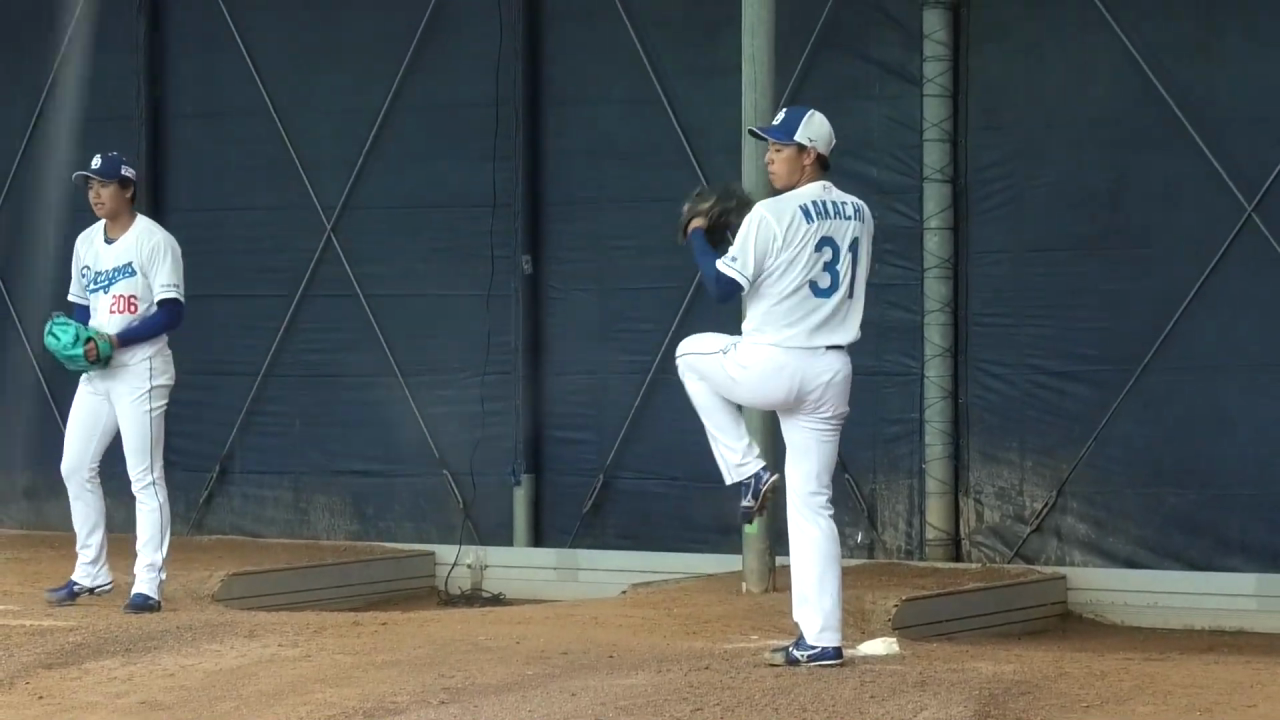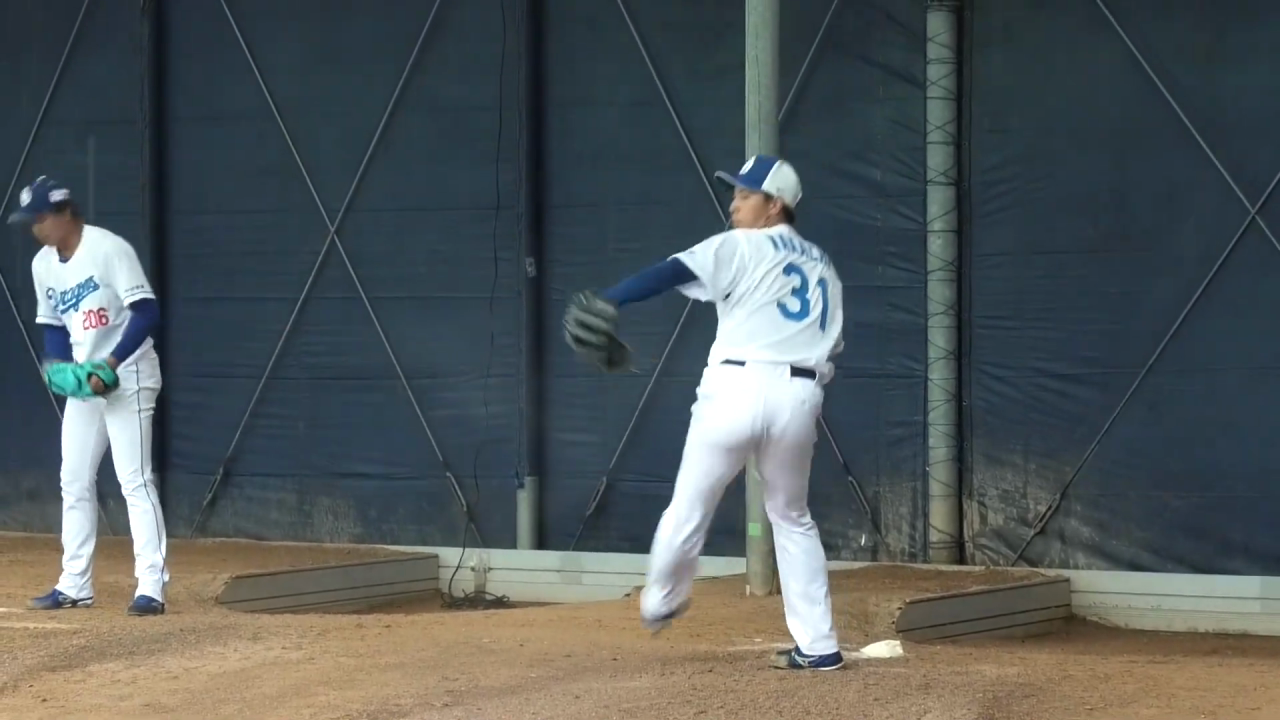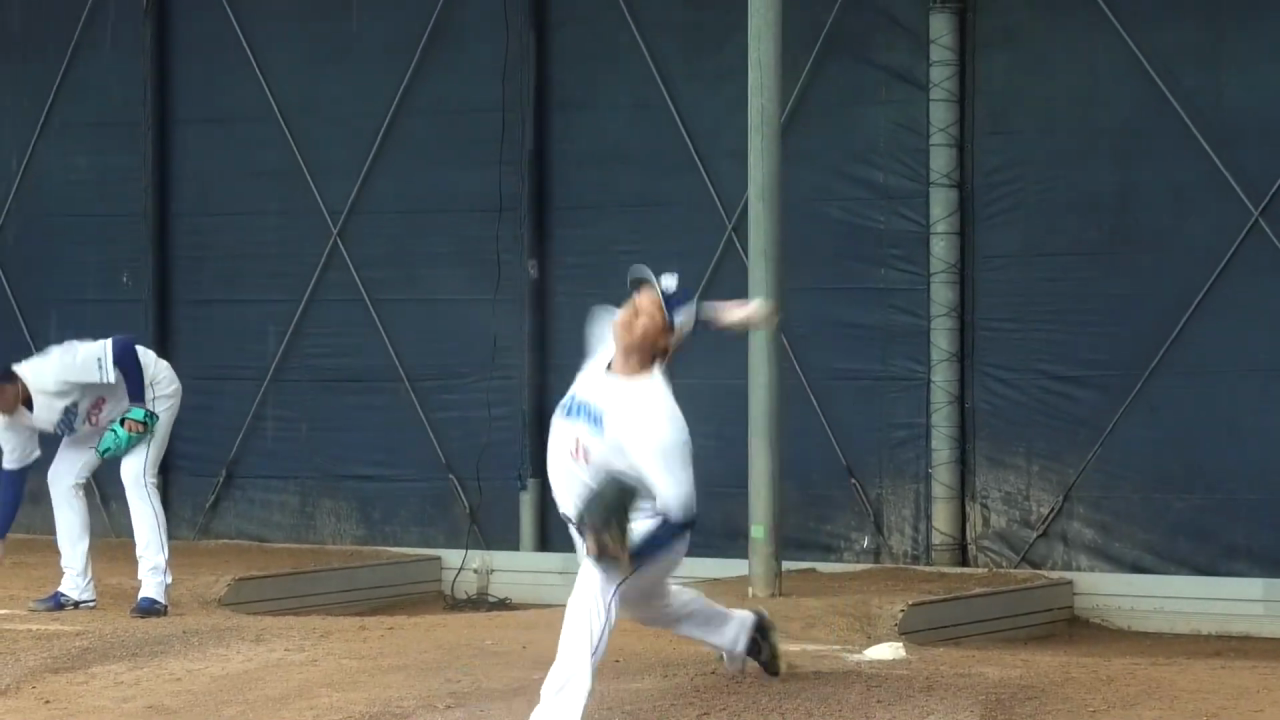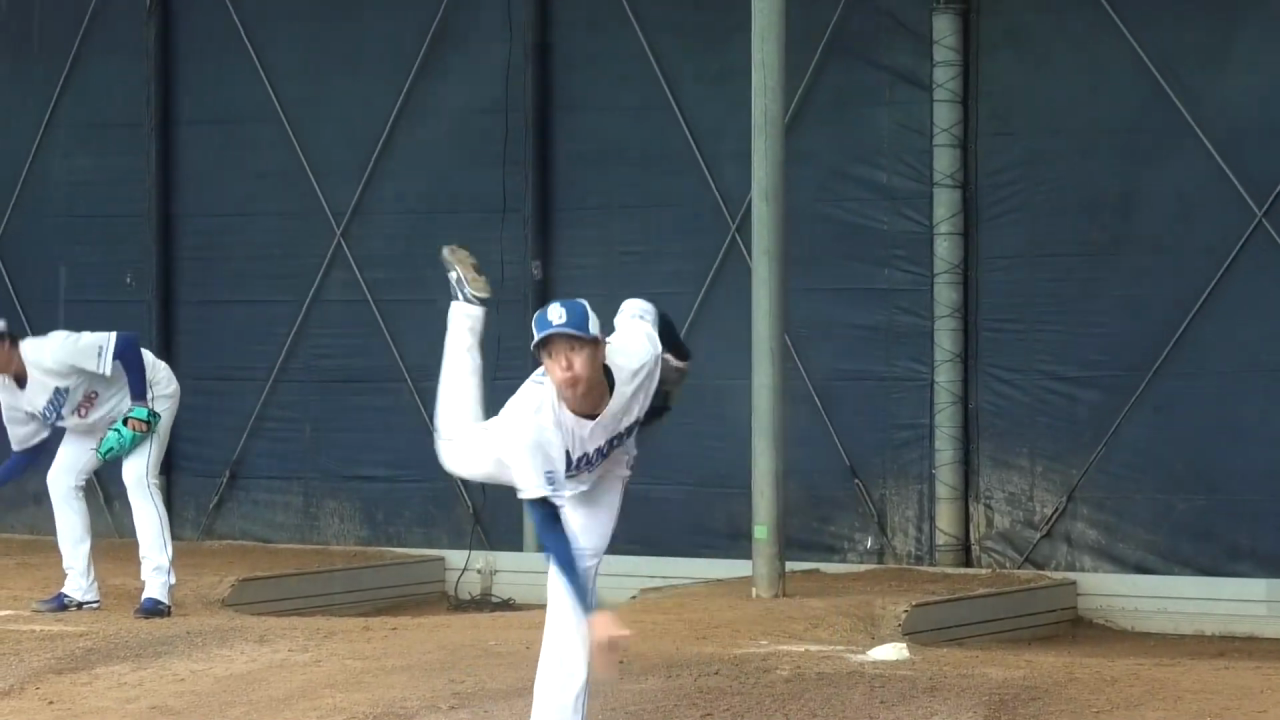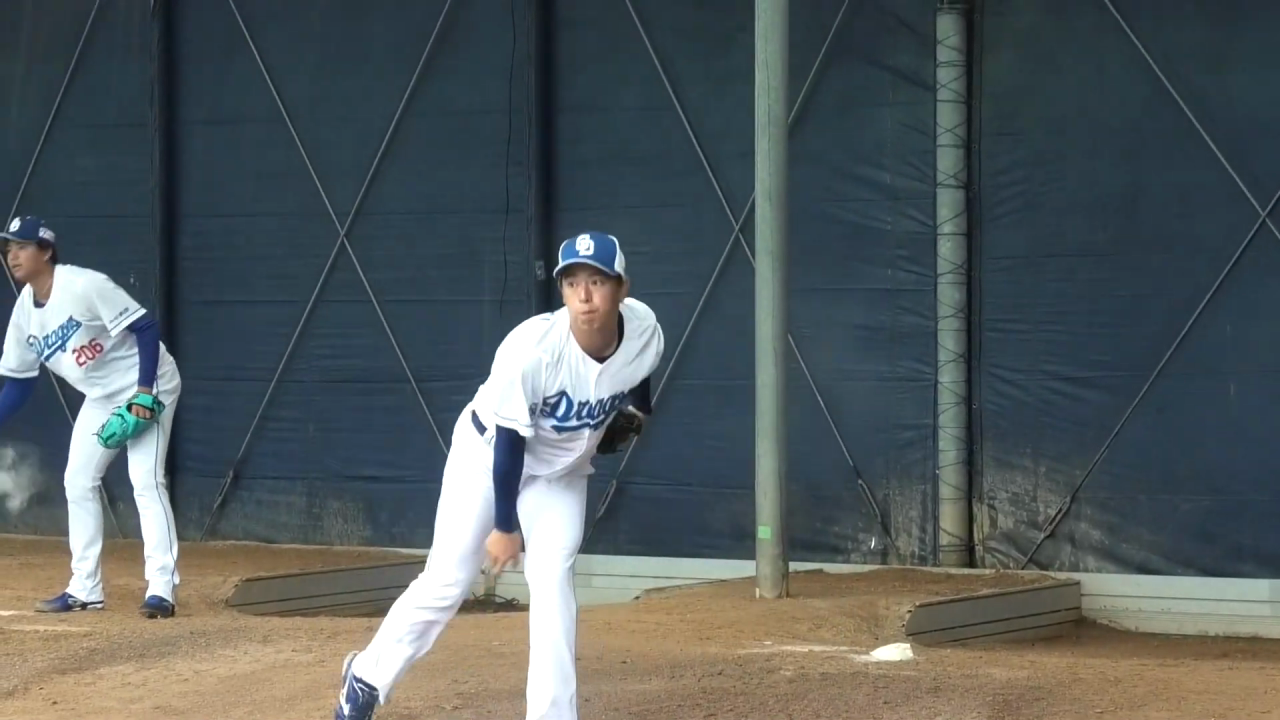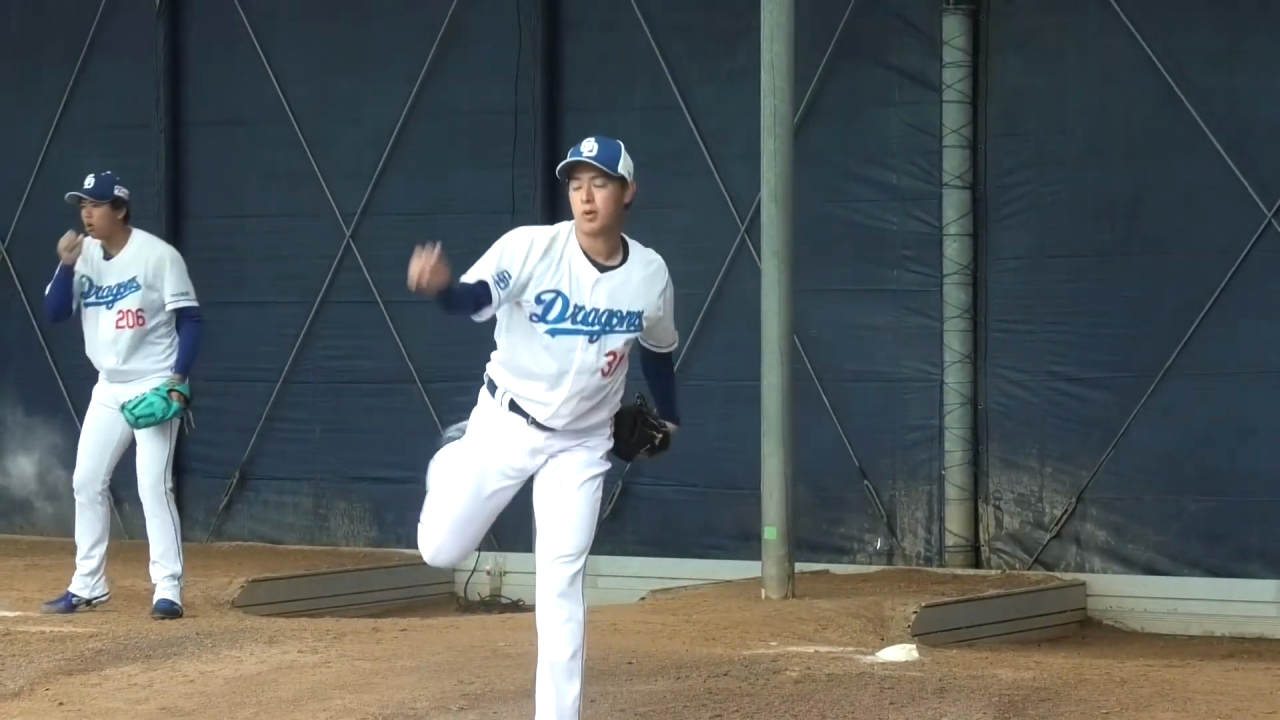
dt=0.4s
person 1, frame 1
left shoulder: (771, 213)
right shoulder: (859, 213)
left elbow: (724, 285)
left wrist: (697, 233)
left hip: (769, 365)
right hip: (830, 373)
left knee: (692, 353)
right knee: (811, 503)
left ankle: (747, 472)
right ankle: (821, 639)
person 1, frame 2
left shoulder: (738, 246)
right shoulder: (824, 267)
left elbow: (676, 272)
left wrist: (605, 299)
left hip: (736, 391)
right hip: (799, 398)
left knee: (689, 508)
right knee: (793, 520)
left ankle: (663, 600)
right ankle: (818, 645)
person 1, frame 3
left shoulder: (658, 421)
right shoulder: (609, 345)
left elbow: (679, 517)
left wrist: (627, 555)
left hip: (640, 534)
left knee: (596, 586)
right knee: (648, 602)
right ankle: (746, 633)
person 1, frame 4
left shoulder: (639, 355)
right shoulder: (532, 415)
left elbow: (641, 311)
right elbow: (548, 525)
left wrist: (677, 358)
right wrist: (592, 612)
left hip: (602, 470)
left knee: (571, 590)
right knee: (452, 447)
right ankle: (469, 299)
person 1, frame 5
left shoulder: (645, 331)
right shoulder: (530, 347)
right elbow: (509, 440)
left wrist: (636, 409)
right wrist: (504, 525)
left hip: (562, 469)
right hip: (492, 442)
left knee: (554, 590)
right knee: (445, 587)
right ankle: (366, 679)
person 1, frame 6
left shoulder: (651, 273)
right shoulder: (531, 247)
left elbow: (658, 351)
right elbow: (474, 300)
left wrist: (668, 417)
right wrist: (439, 284)
left hip: (583, 445)
right hip: (506, 425)
left knee: (561, 582)
right knee: (441, 550)
right ankle: (452, 461)
person 2, frame 1
left shoulder: (156, 241)
right shoulder: (85, 242)
left elbow: (171, 312)
right elbow: (81, 304)
left wrist: (115, 342)
left hip: (140, 374)
right hip: (95, 372)
left knee: (144, 479)
right knee: (75, 467)
left ankle: (148, 584)
right ankle: (91, 572)
person 2, frame 2
left shoulder: (109, 249)
right shoulder: (43, 264)
left elbow: (147, 313)
right elbow: (52, 325)
left wrist: (110, 363)
right wrist: (56, 363)
left hip: (127, 376)
right hip: (83, 380)
left knee: (134, 480)
right knee: (74, 482)
left ankle: (151, 587)
right ankle: (74, 585)
person 2, frame 3
left shoulder: (53, 373)
left elbow: (124, 346)
left wrist: (137, 407)
left hip: (150, 389)
left knee: (136, 478)
right knee: (62, 479)
left ankle: (154, 591)
right ankle: (76, 587)
person 2, frame 4
left shoulder: (51, 353)
left elbow: (126, 343)
right elbow: (27, 451)
left wrist: (140, 406)
left hip: (148, 389)
right hip: (103, 410)
left knee: (138, 476)
right knee: (61, 481)
left ankle: (158, 591)
right ankle: (80, 588)
person 2, frame 5
left shoulder: (84, 285)
left elbow: (145, 327)
left wrist: (144, 392)
left hip: (148, 384)
right hip: (102, 396)
left knee: (146, 481)
right knee: (78, 482)
left ankle: (162, 588)
right ankle: (85, 589)
person 2, frame 6
left shoulder: (159, 254)
right shoulder: (82, 255)
left elbow: (190, 320)
right elbow: (55, 312)
left wrist: (180, 378)
right wrist: (65, 266)
left hip: (156, 384)
right hip: (109, 387)
left knee: (152, 484)
right knee: (87, 480)
left ankle: (168, 589)
right ankle: (88, 585)
